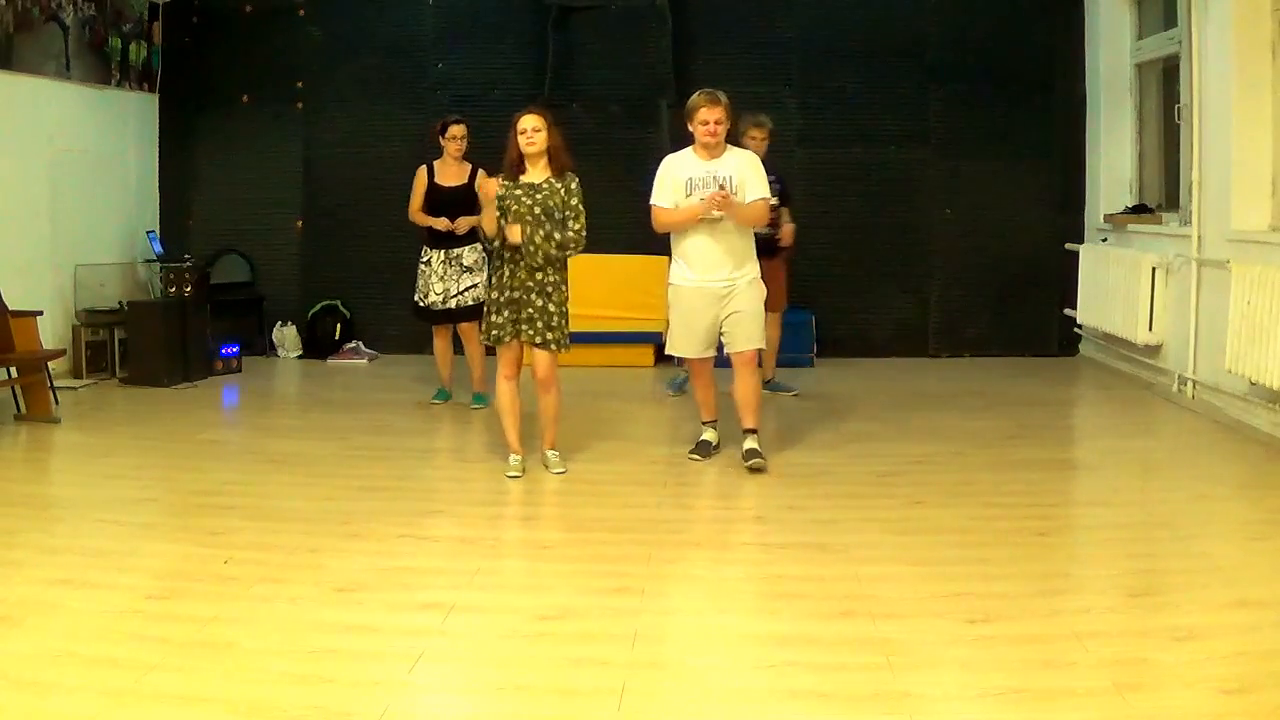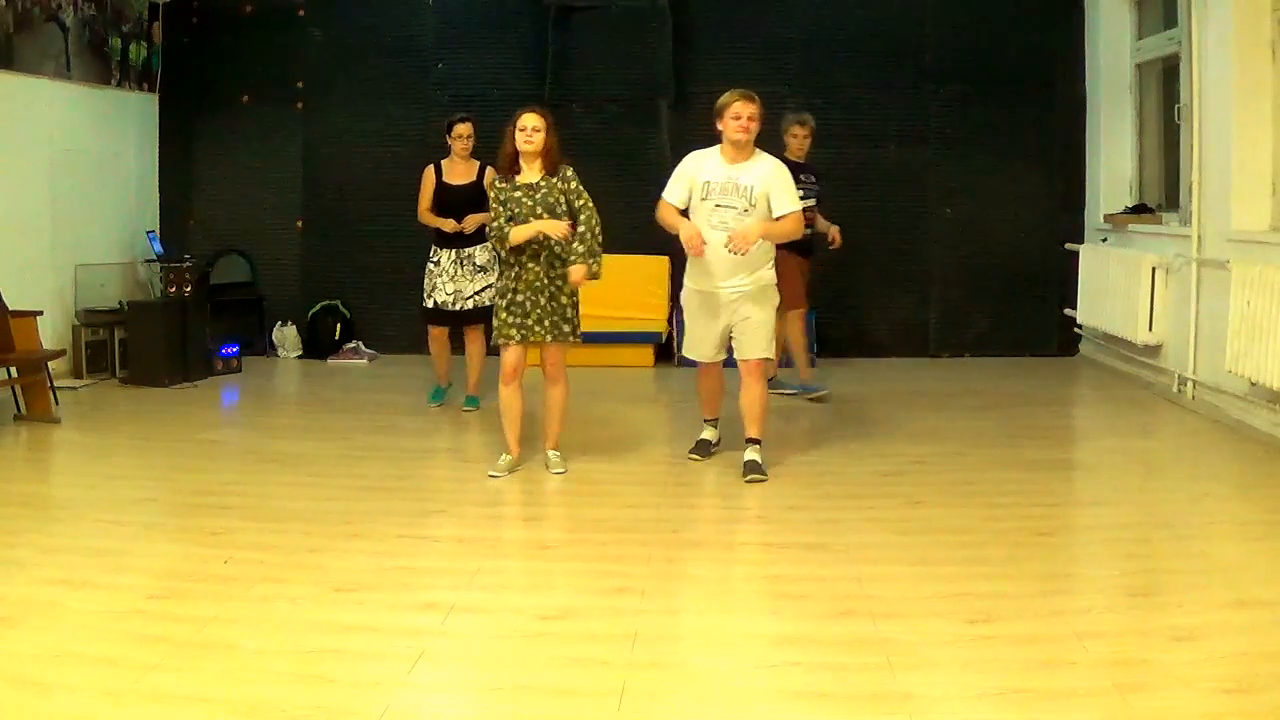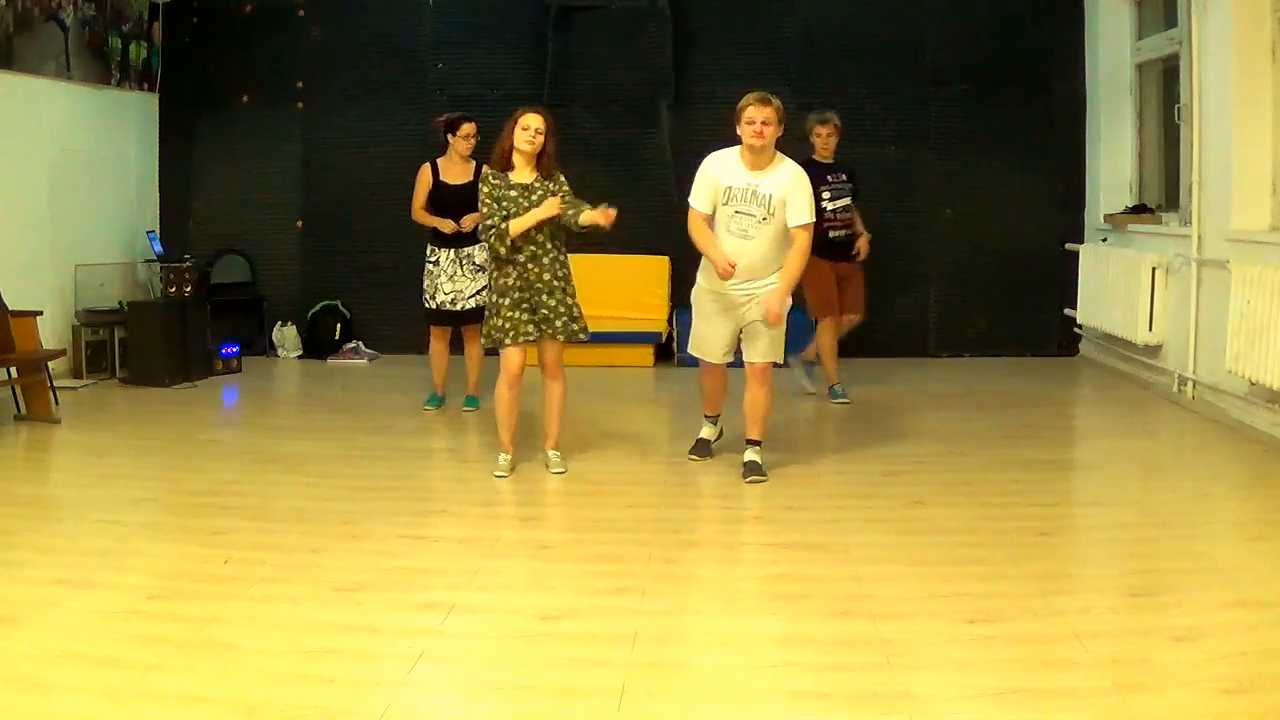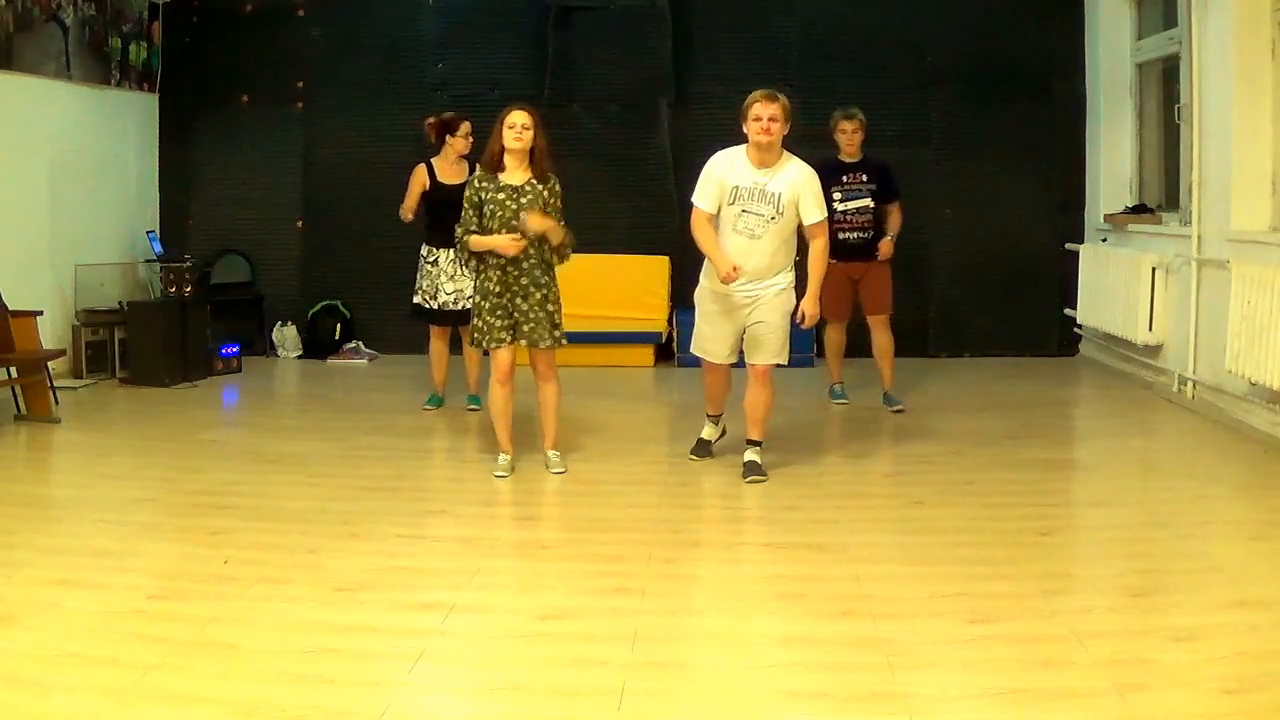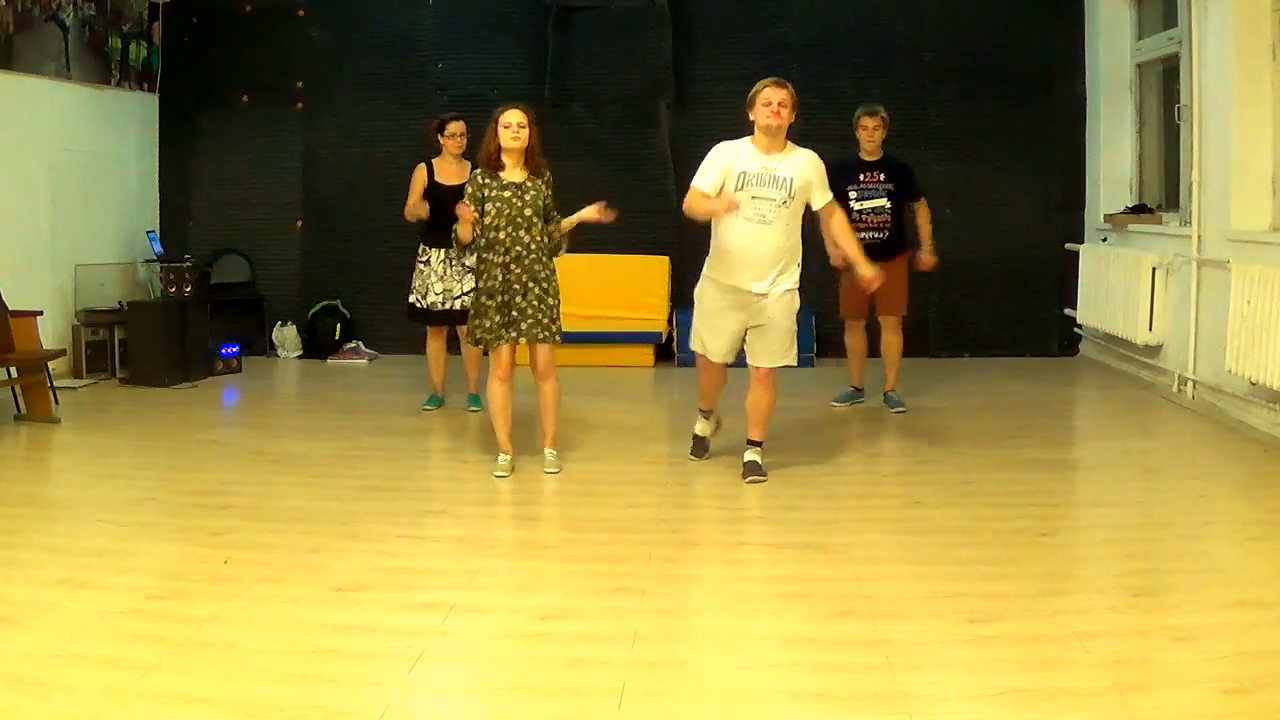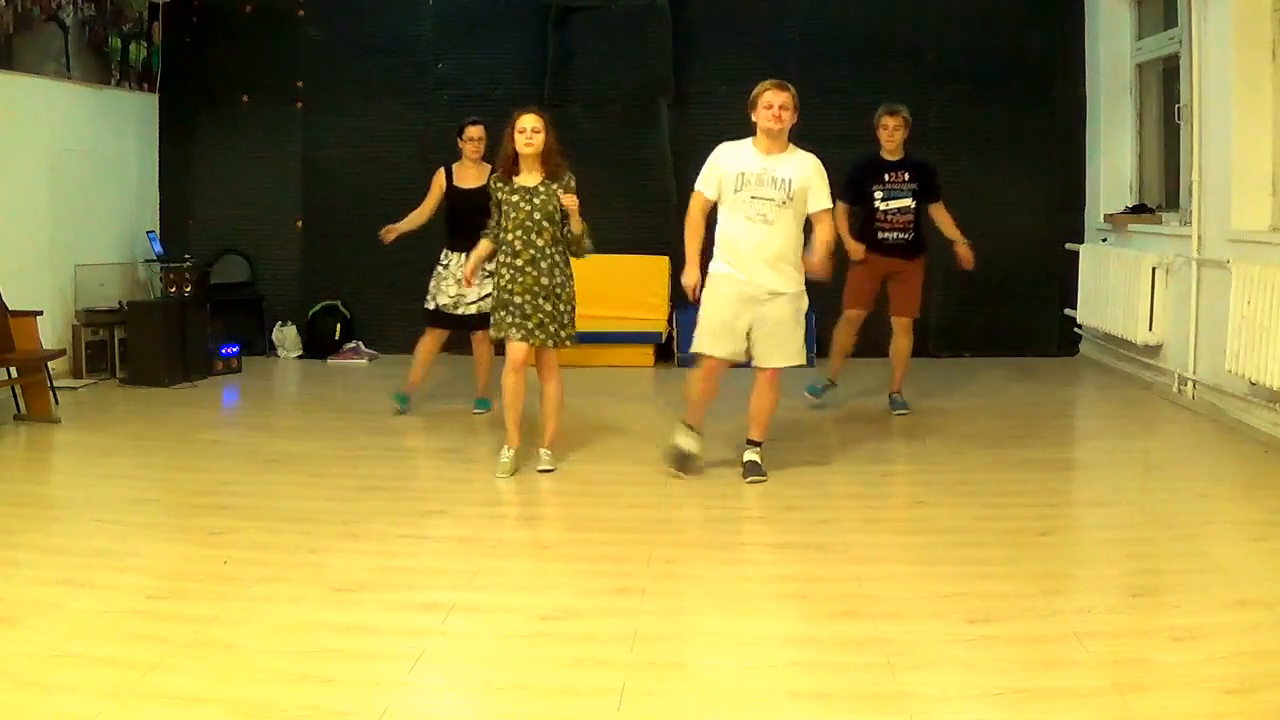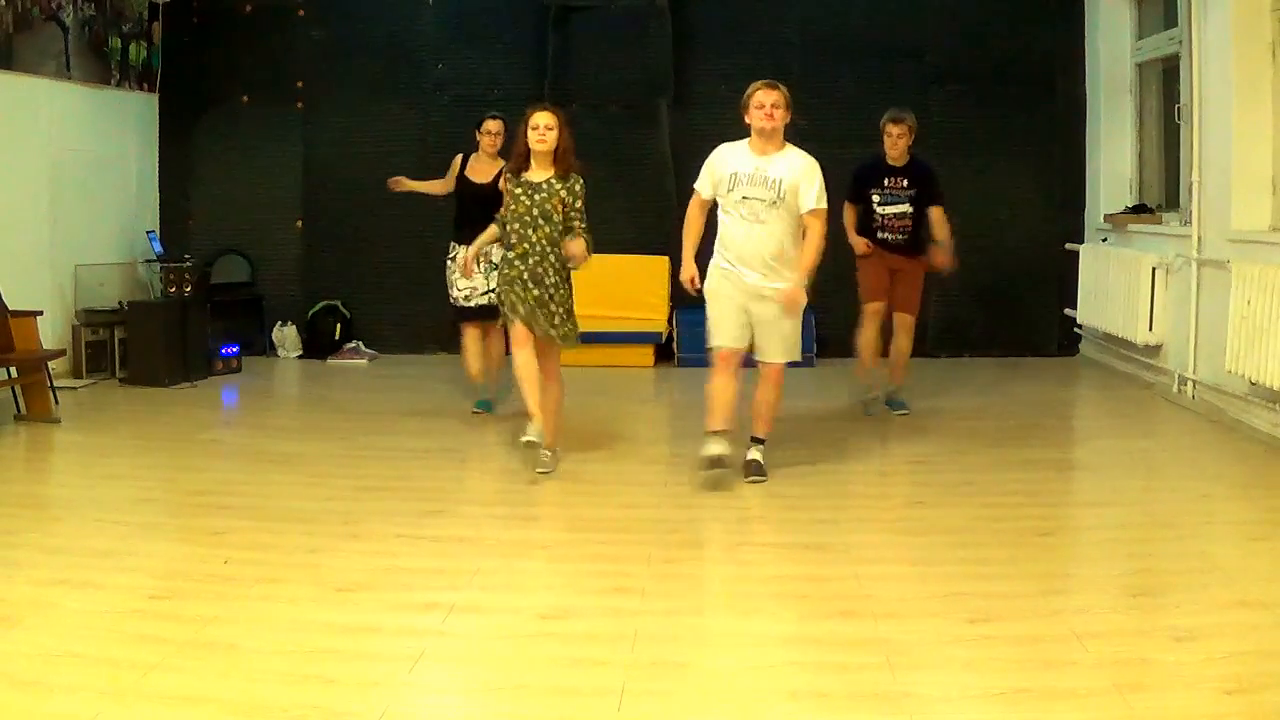
dt=0.4s
person 1, frame 1
left shoulder: (747, 161)
right shoulder: (673, 164)
left elbow: (762, 216)
right elbow: (660, 222)
left wrist: (732, 208)
right wrist: (700, 209)
left hip: (741, 281)
right hip: (690, 283)
left knee: (746, 358)
right knee: (699, 362)
left ankle: (750, 438)
right ankle: (709, 430)
person 1, frame 2
left shoulder: (773, 169)
right shoulder: (695, 162)
left elbow: (795, 226)
right elbow: (664, 209)
left wrist: (758, 230)
right wrist: (683, 226)
left hip: (755, 288)
right hip: (703, 286)
left knee: (753, 366)
right knee: (707, 362)
left ankle: (753, 450)
right ankle: (710, 429)
person 1, frame 3
left shoulder: (793, 176)
right shoulder: (715, 164)
left elbow: (802, 240)
right elbow: (696, 220)
left wrist: (780, 294)
right wrist: (716, 258)
left hip: (766, 290)
right hip: (715, 286)
left knee: (759, 369)
right knee: (711, 362)
left ankle: (753, 450)
right ankle: (711, 425)
person 1, frame 4
left shoulder: (802, 176)
right shoulder: (720, 164)
left elbow: (818, 237)
right elbow: (699, 220)
left wrist: (813, 294)
right wrist: (718, 261)
left hip: (772, 290)
right hip: (719, 287)
left knee: (761, 370)
right knee: (714, 362)
left ankle: (753, 452)
right ankle: (713, 424)
person 1, frame 5
left shoulder: (808, 162)
right shoulder: (725, 153)
left elbow: (832, 215)
right elbow: (691, 204)
left wrist: (860, 262)
right wrist: (712, 206)
left hip: (777, 289)
right hip: (724, 283)
left knee: (764, 372)
right knee: (710, 359)
left ankle: (754, 451)
right ankle: (706, 419)
person 1, frame 6
left shoulder: (808, 165)
right shoulder: (726, 154)
left elbow: (824, 222)
right elbow: (697, 207)
left wrist: (820, 253)
right wrist: (691, 263)
left hip: (782, 289)
right hip: (726, 281)
left knee: (769, 373)
right knee: (711, 363)
left ankle: (753, 450)
right ankle: (689, 433)
person 1, frame 7
left shoulder: (804, 165)
right shoulder: (724, 155)
left elbow: (816, 228)
right elbow: (697, 207)
left wrist: (799, 282)
right wrist: (688, 259)
left hip: (781, 284)
right hip: (728, 276)
left knee: (772, 367)
right knee: (725, 357)
left ankle: (756, 448)
right ankle: (716, 443)
person 2, frame 1
left shoulder: (567, 182)
right shoulder: (506, 182)
left elbow: (576, 238)
right elbow: (492, 233)
left wrist: (527, 237)
right wrist: (488, 204)
left hip: (547, 285)
right hip: (508, 284)
left knee: (544, 372)
right knee: (507, 369)
left ankle: (550, 447)
right ankle: (514, 451)
person 2, frame 2
left shoulder: (564, 175)
right shoulder: (502, 184)
left elbow: (588, 216)
right elbow: (497, 237)
left wrist: (582, 260)
right wrist: (538, 226)
left hip: (555, 283)
right hip: (516, 283)
left knee: (554, 368)
right knee: (510, 368)
left ankle: (552, 447)
right ankle: (512, 451)
person 2, frame 3
left shoulder: (554, 179)
right shoulder: (492, 179)
left elbow: (572, 209)
right elbow: (492, 233)
left wrist: (594, 214)
right wrist: (537, 213)
left hip: (553, 281)
right hip: (510, 283)
left knee: (552, 367)
right knee: (511, 369)
left ankle: (551, 447)
right ankle: (506, 450)
person 2, frame 4
left shoulder: (546, 182)
right shoulder: (481, 181)
left elbow: (563, 245)
right elbow: (464, 237)
left wrist: (549, 226)
right wrist: (494, 242)
left hip: (537, 284)
right hip: (496, 285)
left knee: (544, 367)
right knee: (502, 369)
left ankle: (551, 447)
right ankle: (505, 451)
person 2, frame 5
left shoulder: (541, 178)
right shoulder: (481, 178)
right elbow: (464, 239)
left wrist: (581, 216)
right wrist: (465, 221)
left hip: (538, 281)
right hip: (496, 283)
left knee: (544, 365)
right knee: (501, 367)
left ankle: (550, 446)
right ankle: (504, 450)
person 2, frame 6
left shoulder: (562, 181)
right shoulder: (501, 182)
left elbow: (575, 242)
left wrist: (575, 215)
right wrist: (475, 260)
left hip: (552, 283)
right hip: (512, 283)
left knee: (548, 365)
right knee: (516, 359)
left ankle: (546, 446)
right ankle: (511, 444)
person 2, frame 7
left shoulder: (571, 182)
right shoulder: (512, 177)
left elbow: (579, 234)
left wrist: (579, 246)
right wrist: (477, 245)
left hip: (552, 279)
right hip: (515, 275)
left knee: (549, 362)
right knee: (521, 338)
left ankle: (548, 443)
right ankle: (536, 422)
person 3, frame 1
left shoulder: (774, 173)
left elbow: (783, 211)
left wrist: (788, 226)
left hip: (772, 254)
left knee: (774, 314)
left ankle: (769, 378)
right ankle: (684, 372)
person 3, frame 2
left shoulder: (811, 173)
left wrist: (830, 227)
left hip: (803, 252)
right hip: (782, 251)
left knee: (783, 315)
right knee: (795, 312)
left ankle: (770, 376)
right ankle: (806, 379)
person 3, frame 3
left shoulder: (846, 172)
right shoulder: (803, 172)
left wrist: (862, 234)
left hip: (847, 256)
right hip: (817, 256)
left knee: (852, 316)
right knee: (828, 318)
left ankle: (805, 358)
right ankle: (834, 383)
person 3, frame 4
left shoulder: (879, 170)
right shoulder: (823, 173)
left elbow: (894, 210)
left wrist: (890, 238)
left hip: (873, 259)
right hip: (835, 260)
left knee: (880, 321)
right knee: (836, 322)
left ankle: (888, 389)
right ankle: (836, 382)
person 3, frame 5
left shoulder: (900, 169)
right shoulder: (842, 171)
left elbow: (920, 208)
left wrist: (926, 246)
left hip: (892, 258)
left knee: (891, 322)
right knee: (853, 322)
left ankle: (891, 390)
right ankle: (856, 387)
person 3, frame 6
left shoulder: (922, 170)
right shoulder: (862, 169)
left elbow: (937, 209)
right elbow: (841, 209)
left wrist: (960, 241)
right wrist: (849, 241)
left hip: (909, 259)
right hip: (868, 255)
left knee: (903, 325)
right knee: (852, 316)
left ankle: (895, 391)
right ankle: (830, 377)
person 3, frame 7
left shoulder: (924, 174)
right shoulder: (866, 171)
left elbow: (937, 216)
right elbow: (849, 207)
left wrist: (943, 247)
right wrist: (853, 236)
left hip: (911, 256)
right hip: (875, 252)
left knee: (905, 322)
right knee: (873, 311)
left ankle: (893, 391)
right ankle: (869, 385)
person 4, frame 1
left shoulder: (477, 174)
right shoulder: (425, 172)
right elbow: (413, 212)
left wrist: (472, 220)
right wrist: (433, 221)
left hip: (468, 255)
right hip: (435, 255)
left knee: (467, 325)
right knee: (440, 326)
left ankle: (478, 389)
right ankle: (445, 386)
person 4, frame 2
left shoulder: (486, 172)
right shoulder: (433, 171)
right elbow: (423, 212)
left wrist: (481, 218)
right wrist: (441, 222)
left hip: (478, 255)
right hip: (443, 255)
left knee: (474, 328)
right knee: (436, 329)
left ankle: (472, 391)
right ankle: (442, 382)
person 4, frame 3
left shoulder: (482, 171)
right shoulder: (429, 170)
right elbow: (416, 211)
left wrist: (478, 217)
right wrist: (438, 221)
left hip: (474, 255)
right hip: (440, 255)
left knee: (472, 327)
right knee: (438, 328)
left ankle: (472, 392)
right ankle: (438, 391)
person 4, frame 4
left shoulder: (475, 171)
right shoulder: (424, 171)
right elbow: (407, 209)
right wrist: (406, 213)
right hip: (437, 255)
left knee: (470, 326)
right knee: (439, 327)
left ankle: (473, 392)
right ankle: (438, 391)
person 4, frame 5
left shoulder: (476, 172)
right shoulder: (424, 170)
right elbow: (408, 212)
right wrist: (417, 210)
left hip: (467, 255)
right hip: (433, 256)
left knee: (467, 327)
right knee: (435, 327)
left ankle: (473, 391)
right ankle: (437, 391)
person 4, frame 6
right shoulder: (444, 174)
right elbow: (424, 211)
right wrist: (399, 227)
right hip: (452, 258)
left knee: (480, 332)
right knee: (436, 329)
left ankle: (482, 394)
right ankle: (409, 389)
person 4, frame 7
left shoulder: (507, 173)
right shoulder: (460, 161)
right elbow: (446, 186)
right wrist: (409, 184)
left hip: (493, 251)
right hip: (460, 251)
left knee: (492, 322)
right knee: (470, 321)
left ankle: (485, 393)
right ankle: (482, 386)
